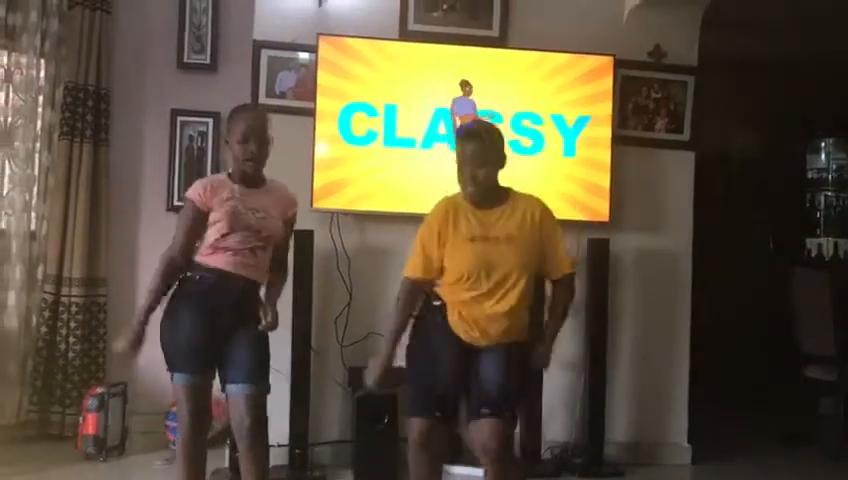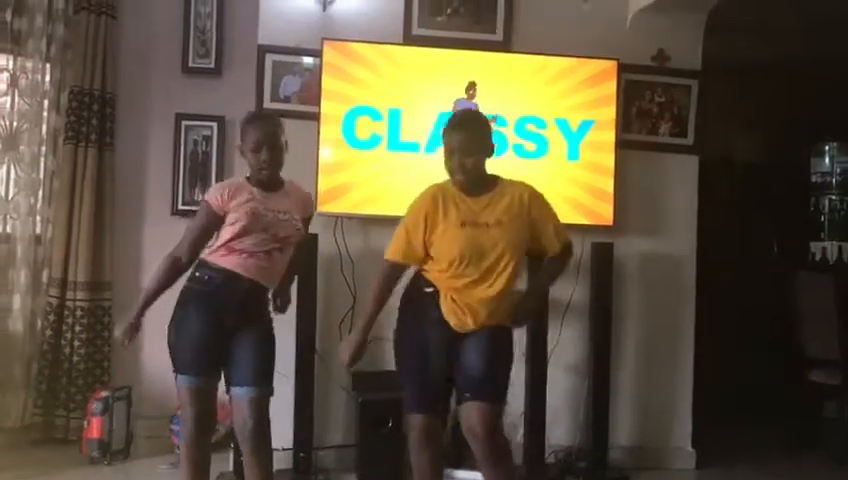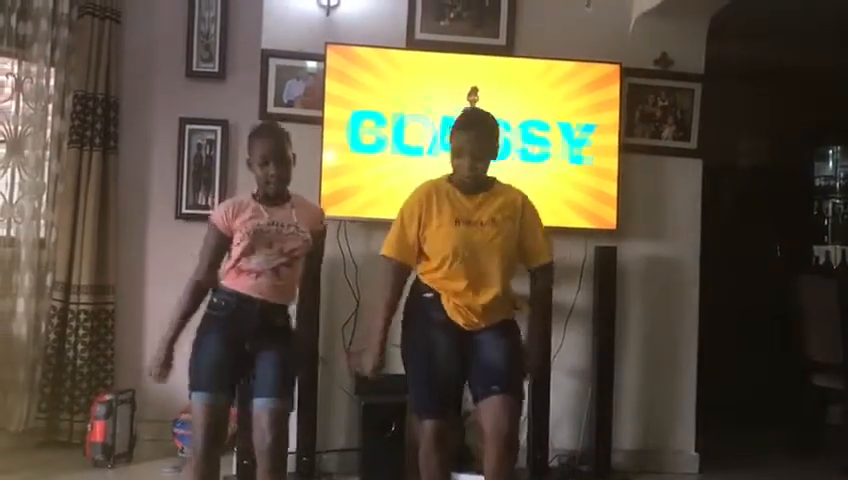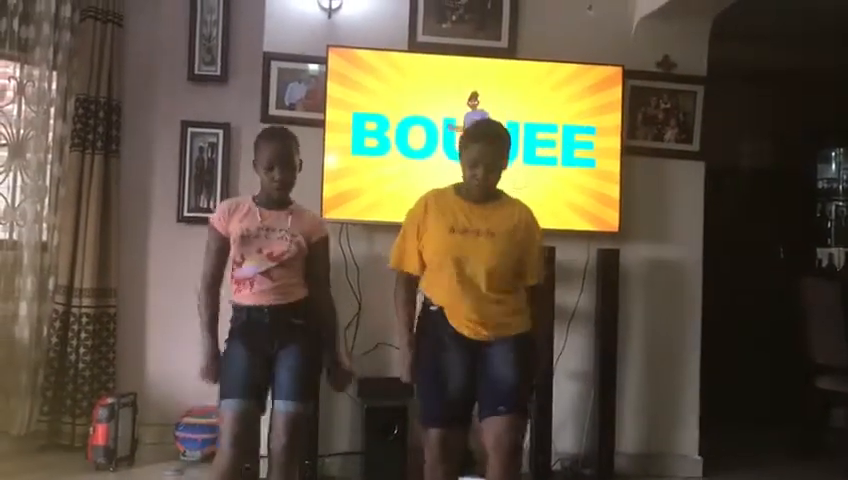
dt=0.2s
person 1, frame 1
left shoulder: (534, 214)
right shoulder: (445, 214)
left elbow: (563, 280)
right elbow: (413, 285)
left wrist: (546, 340)
right wrist: (386, 353)
left hip: (502, 340)
right hip: (442, 330)
left knee: (492, 441)
right knee: (422, 432)
person 1, frame 2
left shoulder: (523, 199)
right shoulder: (432, 201)
left elbow: (561, 250)
right elbow: (392, 268)
left wrist: (528, 299)
right wrist: (361, 333)
left hip: (488, 325)
right hip: (429, 315)
left knee: (480, 426)
right knee: (423, 425)
person 1, frame 3
left shoulder: (515, 204)
right shoulder: (427, 197)
left elbow: (542, 271)
right elbow: (397, 269)
left wrist: (536, 336)
right wrist: (378, 339)
left hip: (494, 324)
right hip: (433, 319)
left knee: (501, 425)
right knee: (434, 429)
person 1, frame 4
left shoulder: (520, 218)
right shoulder: (429, 207)
left elbow: (531, 287)
right elbow: (405, 277)
left wrist: (530, 353)
right wrist: (406, 342)
left hip: (506, 338)
right hip: (445, 333)
left knee: (503, 440)
right knee: (440, 440)
person 2, frame 1
left shoulder: (284, 200)
right shoulder: (208, 190)
right elbow: (174, 258)
left wrist: (271, 302)
right wrist: (139, 323)
left hip: (245, 308)
right hip: (197, 299)
left knee: (251, 422)
right knee: (192, 418)
person 2, frame 2
left shoulder: (301, 201)
right shoulder: (226, 194)
right elbow: (181, 256)
left wrist: (282, 289)
right wrist: (138, 312)
left hip: (252, 310)
right hip: (204, 300)
left knee: (253, 426)
right knee: (196, 422)
person 2, frame 3
left shoulder: (312, 217)
right shoulder: (230, 212)
left elbow: (309, 281)
right elbow: (201, 280)
right wrist: (167, 342)
left hip: (273, 330)
right hip: (223, 322)
left knee: (271, 442)
right knee: (205, 438)
person 2, frame 4
left shoulder: (310, 225)
right shoulder: (229, 213)
left elbow: (322, 294)
right elbow: (210, 284)
left wrist: (334, 359)
right wrist: (210, 348)
left hip: (296, 331)
right hip: (246, 329)
left knee: (286, 443)
right knee: (233, 446)
